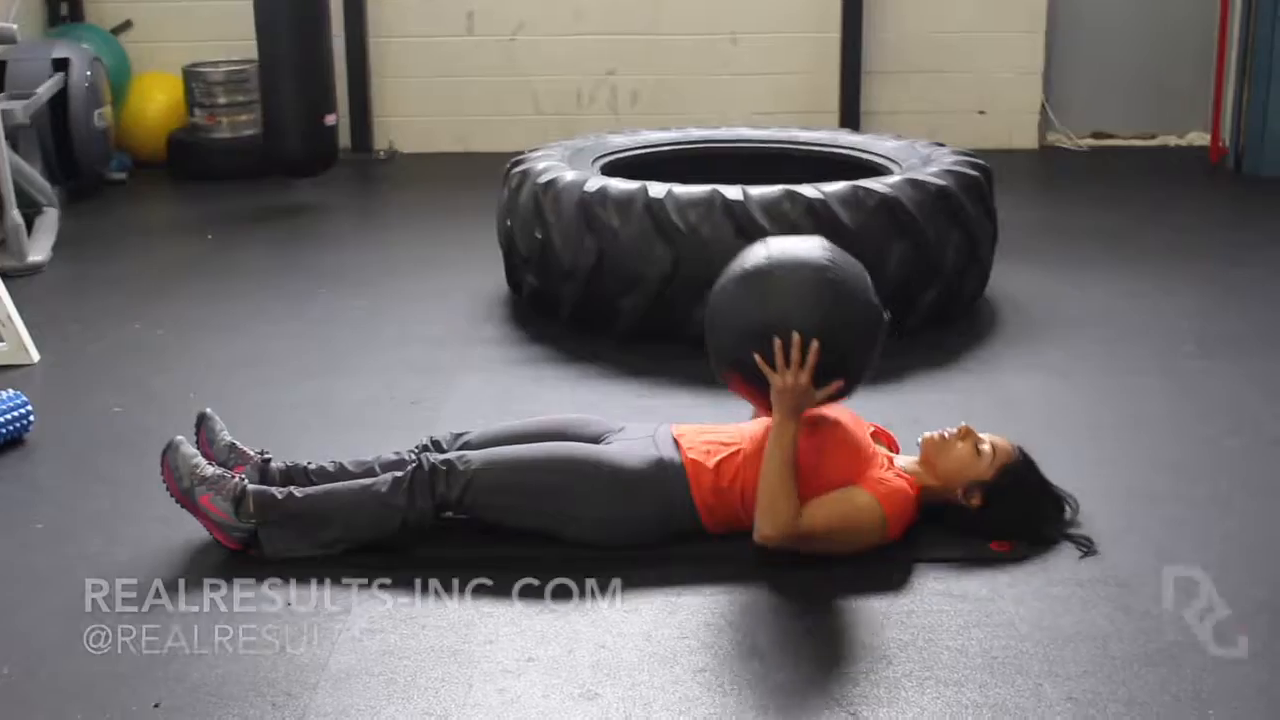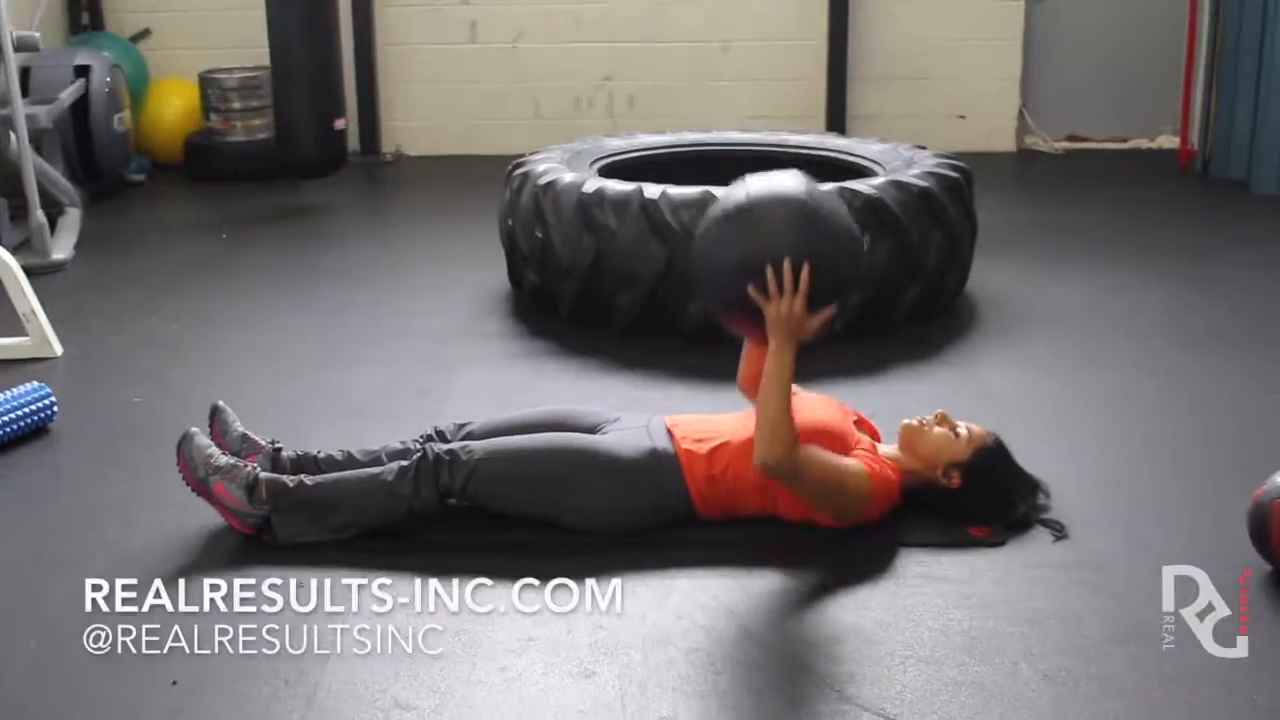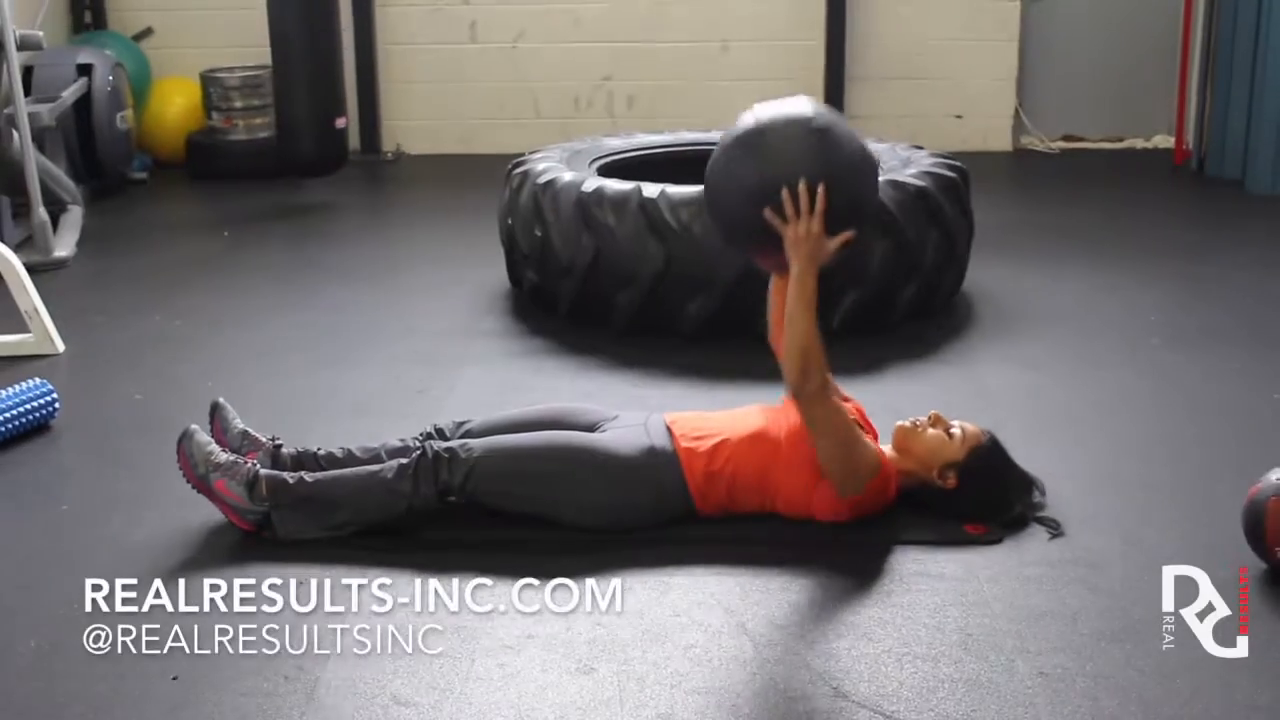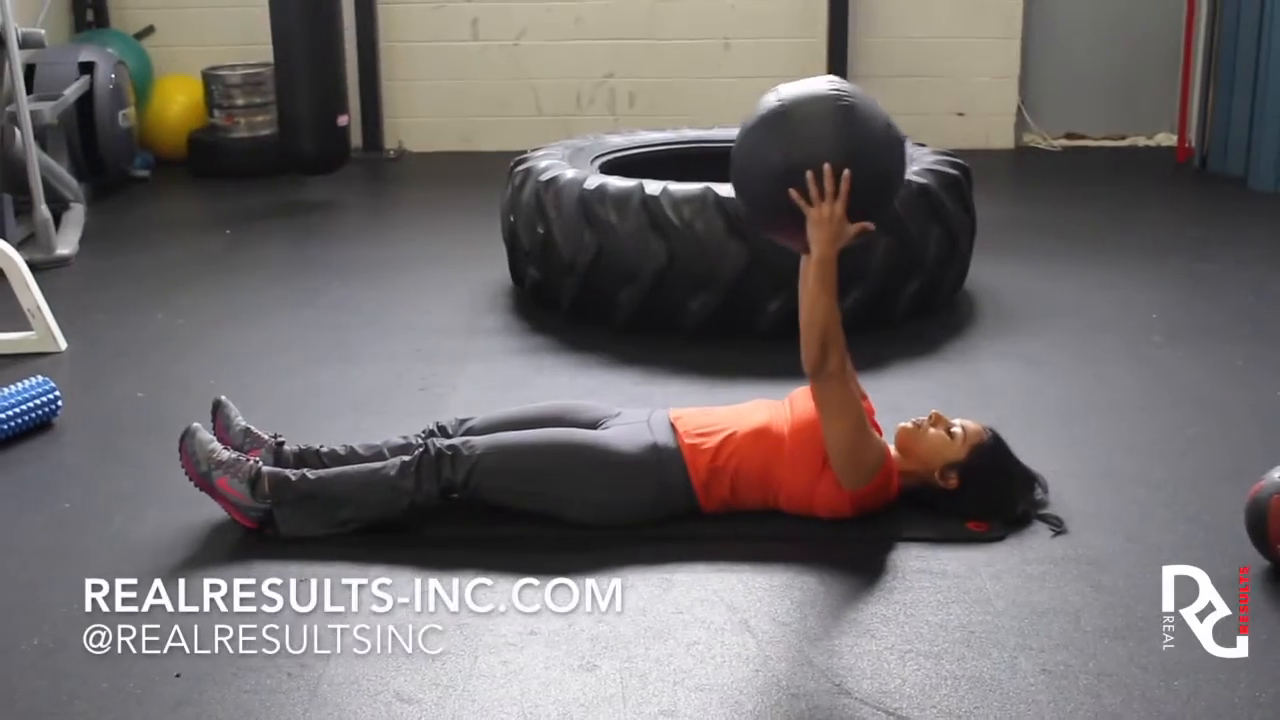
dt=0.2s
person 1, frame 1
left shoulder: (887, 505)
right shoulder: (881, 445)
left elbow: (773, 530)
left wrist: (789, 410)
right wrist: (790, 387)
left hip: (653, 496)
right hip: (660, 445)
left knee: (444, 484)
right knee: (449, 449)
left ankle: (257, 518)
right ankle: (267, 477)
person 1, frame 2
left shoulder: (872, 489)
right shoulder: (864, 435)
left elbow: (771, 458)
right elbow: (754, 388)
left wrist: (785, 337)
right wrist: (771, 320)
left hip: (647, 484)
right hip: (654, 435)
left knee: (445, 475)
right knee: (453, 437)
left ankle: (267, 503)
right ankle: (277, 465)
person 1, frame 3
left shoulder: (866, 483)
right shoulder: (858, 432)
left elbow: (801, 383)
right elbow: (783, 344)
left wrist: (806, 268)
right wrist: (787, 255)
left hip: (644, 482)
right hip: (650, 434)
left knee: (443, 472)
right knee: (451, 435)
left ankle: (266, 501)
right ankle: (276, 463)
person 1, frame 4
left shoulder: (868, 478)
right shoulder: (863, 432)
left elbow: (820, 361)
right elbow: (825, 359)
left wrist: (824, 249)
right wrist: (813, 241)
left hip: (647, 479)
right hip: (653, 432)
left knee: (448, 469)
right knee: (454, 435)
left ankle: (270, 498)
right ankle: (281, 461)
